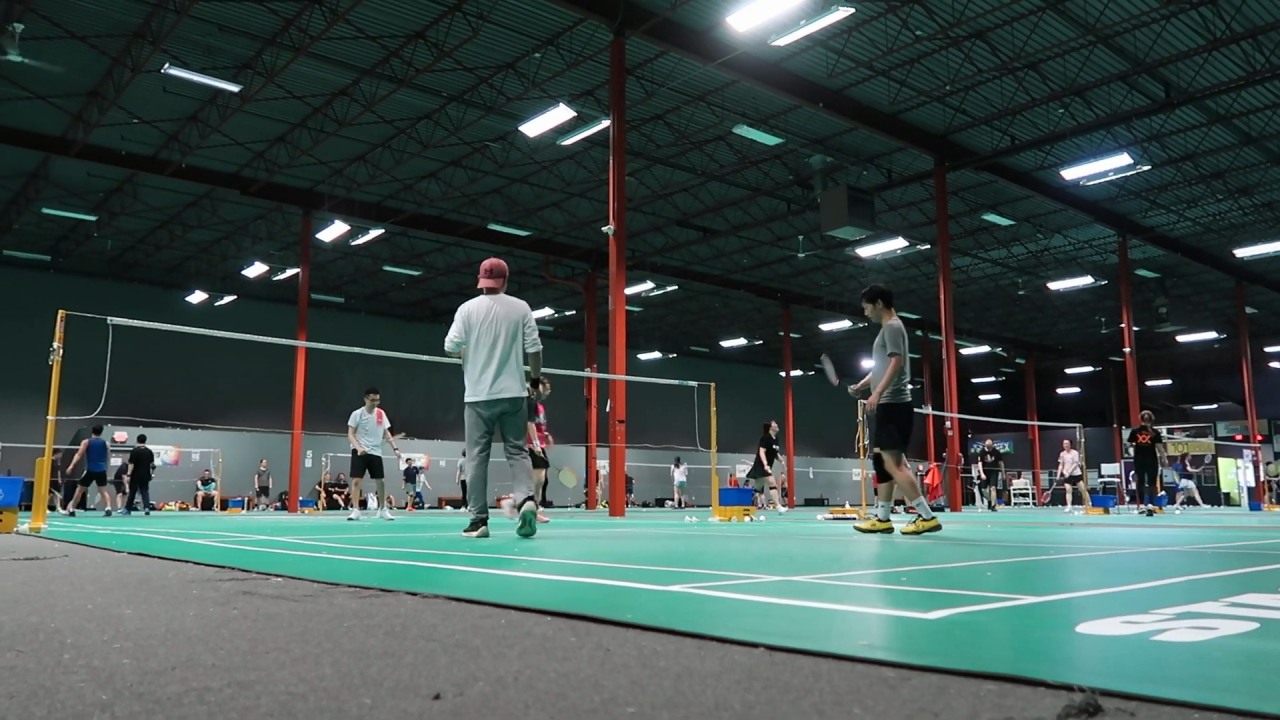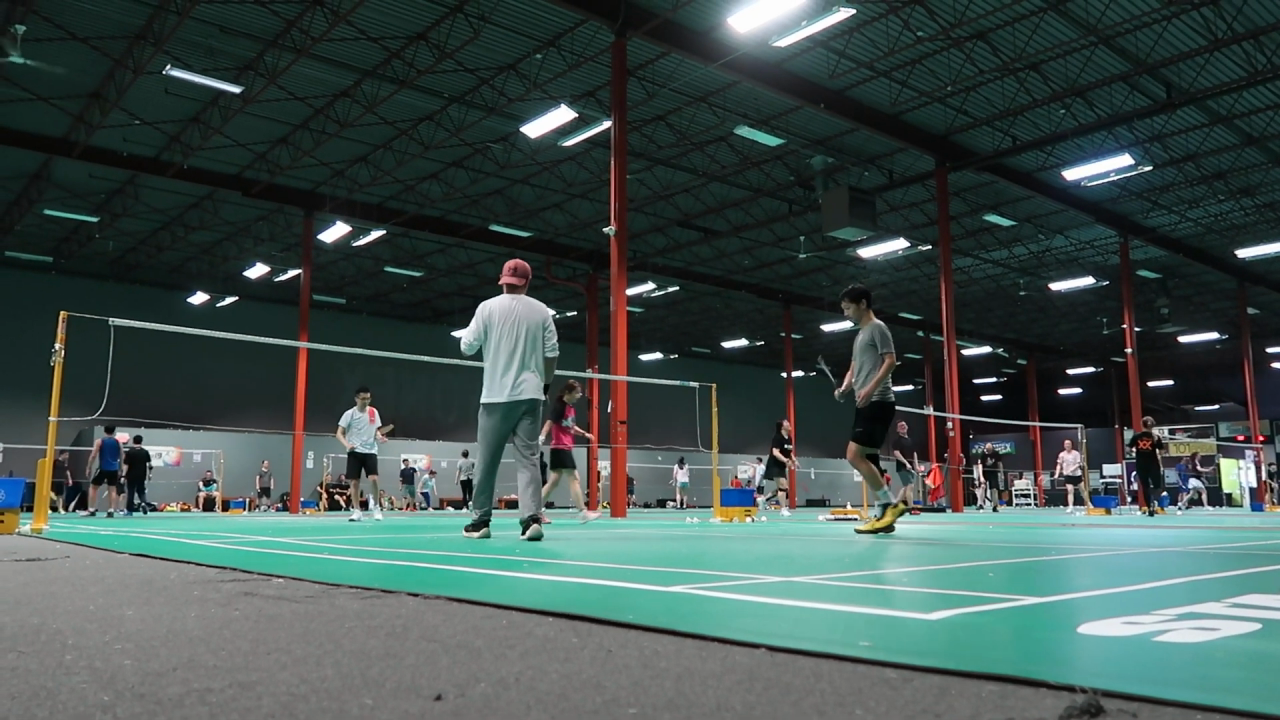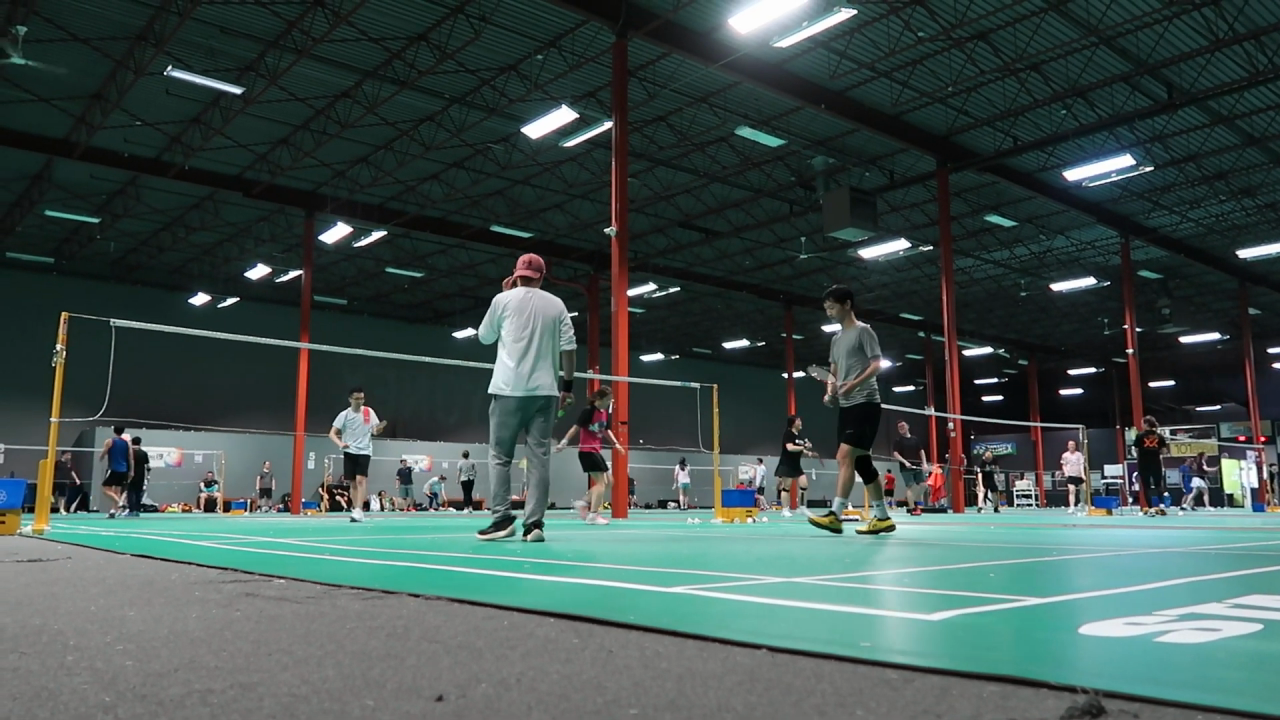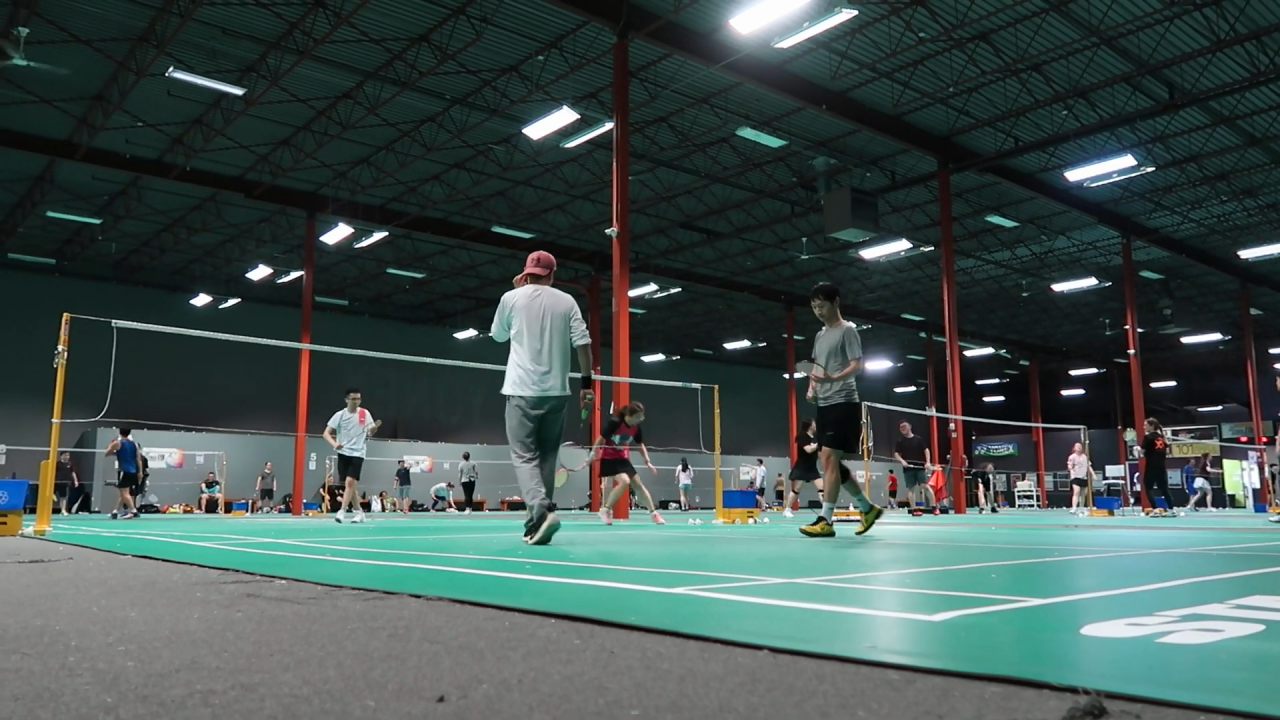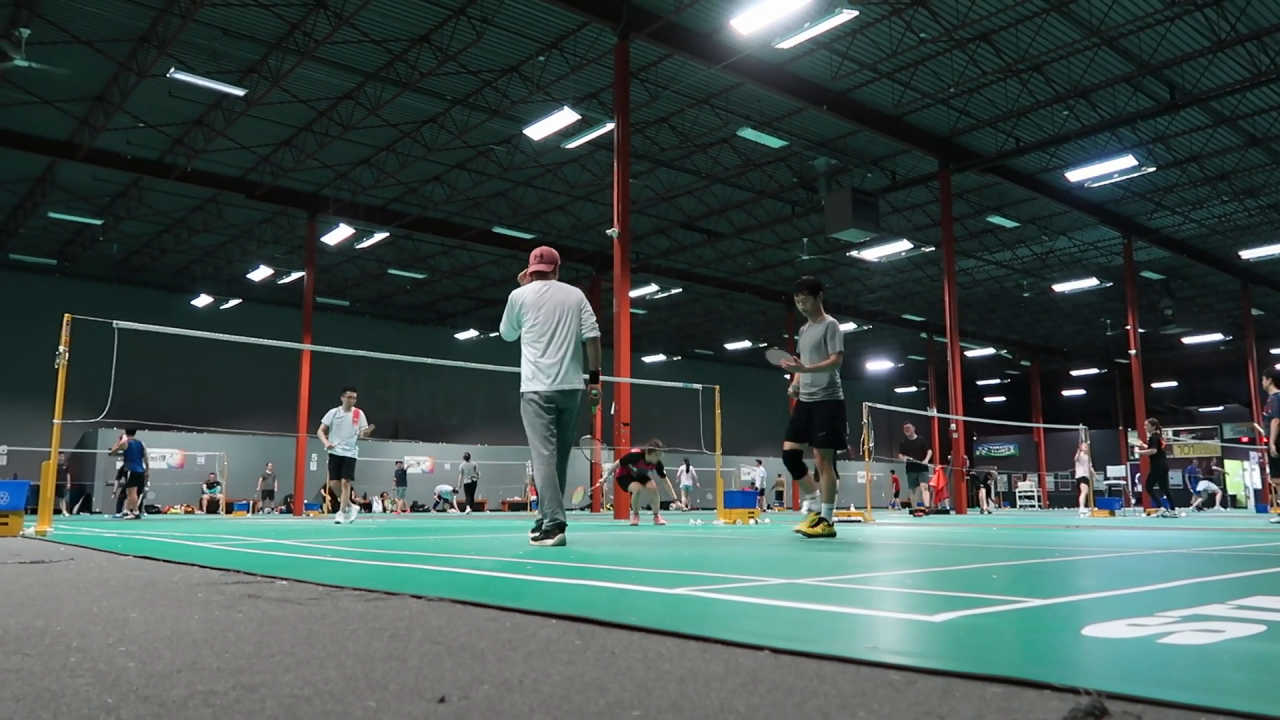
dt=0.2s
person 1, frame 1
left shoulder: (467, 308)
right shoulder: (521, 307)
left elbow: (451, 346)
right elbow: (534, 349)
right wrist: (534, 381)
left hip: (479, 395)
right hip: (513, 393)
left knee: (478, 457)
right knee: (518, 452)
left ankle: (479, 520)
right ankle: (527, 500)
person 1, frame 2
left shoulder: (488, 307)
right shoulder: (541, 310)
left elbow: (467, 347)
right elbow: (551, 354)
right wrist: (545, 387)
left hip: (496, 396)
right hip: (530, 395)
left knee: (487, 460)
right knee: (528, 458)
left ankle: (481, 521)
right ankle: (532, 519)
person 1, frame 3
left shoulder: (503, 299)
right shoulder: (556, 304)
left elbow: (485, 337)
right elbow: (568, 348)
right wrist: (567, 385)
left hip: (509, 390)
right hip: (544, 391)
left knee: (500, 455)
right knee: (539, 457)
left ankle: (502, 517)
right ankle: (534, 524)
person 1, frame 4
left shoulder: (511, 298)
right shoulder: (567, 301)
left elbow: (498, 335)
right elbow: (582, 343)
right wrist: (587, 382)
left hip: (523, 390)
right hip: (556, 391)
left knee: (524, 456)
right knee: (546, 458)
left ankle: (542, 511)
right ankle: (539, 522)
person 1, frame 5
left shoulder: (520, 295)
right shoulder: (575, 295)
left elbow: (508, 334)
right elbow: (592, 336)
right wrist: (594, 377)
left hip: (537, 386)
right hip: (570, 387)
left knee: (544, 455)
right knee: (558, 457)
left ankle: (553, 524)
right ankle: (547, 521)
person 2, frame 1
left shoulder: (891, 327)
right shoulder: (890, 329)
left elbow: (896, 363)
left wrist: (876, 394)
right wrist: (861, 385)
left hip: (892, 404)
right hip: (890, 404)
left knee: (893, 462)
right knee: (880, 460)
left ankle: (927, 516)
right ankle: (882, 518)
person 2, frame 2
left shoulder: (877, 328)
right shoulder: (861, 333)
left elbow: (890, 361)
right elbow: (854, 368)
left wrist: (871, 388)
right wrist: (844, 388)
left hip: (878, 402)
right hip: (867, 405)
left knee: (855, 455)
right knee: (868, 459)
left ankle: (891, 503)
right ankle: (883, 516)
person 2, frame 3
left shoulder: (863, 331)
right shoulder: (837, 338)
left elbow: (876, 364)
right elbow: (834, 371)
left wrist: (854, 384)
right wrist: (830, 392)
left hip: (865, 403)
right hip: (847, 406)
left knee: (845, 457)
right knee: (862, 462)
left ankle: (835, 515)
right ankle: (882, 517)
person 2, frame 4
left shoulder: (847, 330)
right shoulder: (820, 335)
left elbow: (856, 365)
left wrist: (832, 379)
right wrist: (811, 388)
left hip: (844, 404)
right hip: (825, 406)
left knee: (828, 459)
right knee: (831, 463)
left ankle: (825, 520)
right ankle: (868, 508)
person 2, frame 5
left shoulder: (830, 325)
right shoulder: (804, 330)
left elbow: (836, 360)
left wrist: (807, 369)
right wrist: (795, 383)
left hip: (828, 401)
right hip: (805, 401)
left knee: (823, 459)
right knee: (789, 452)
left ankle: (826, 520)
right ankle: (816, 508)
